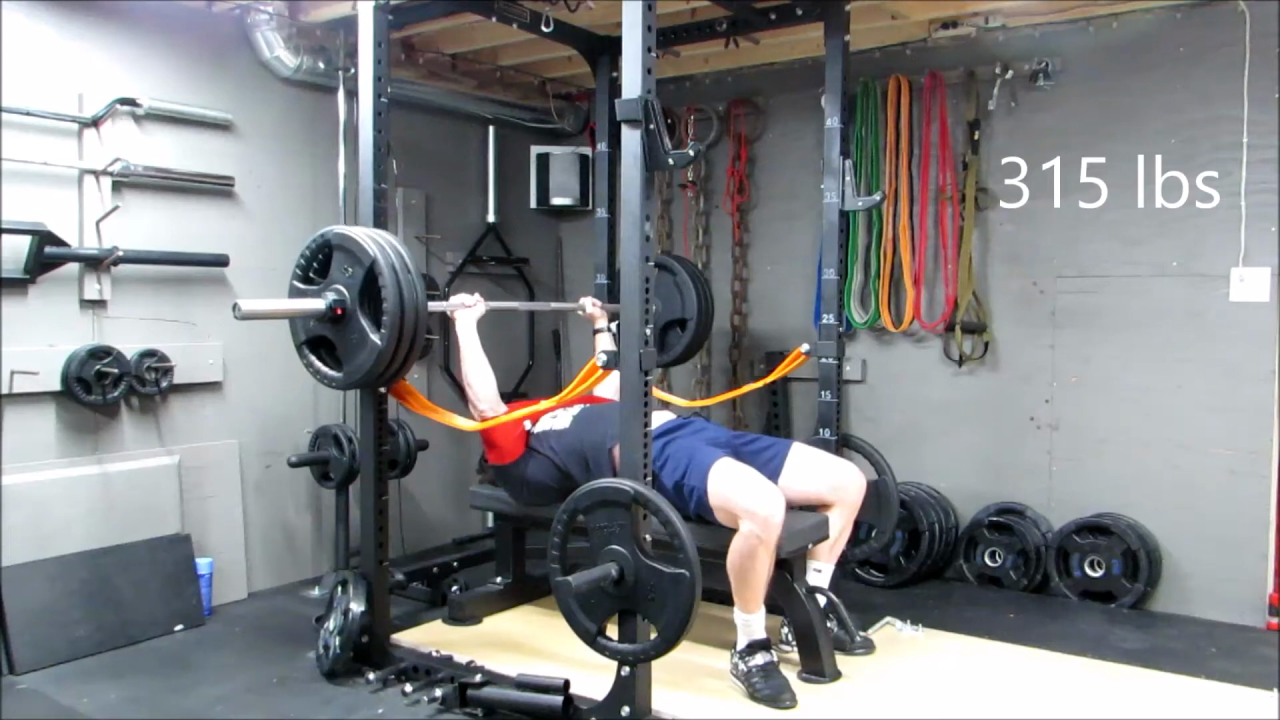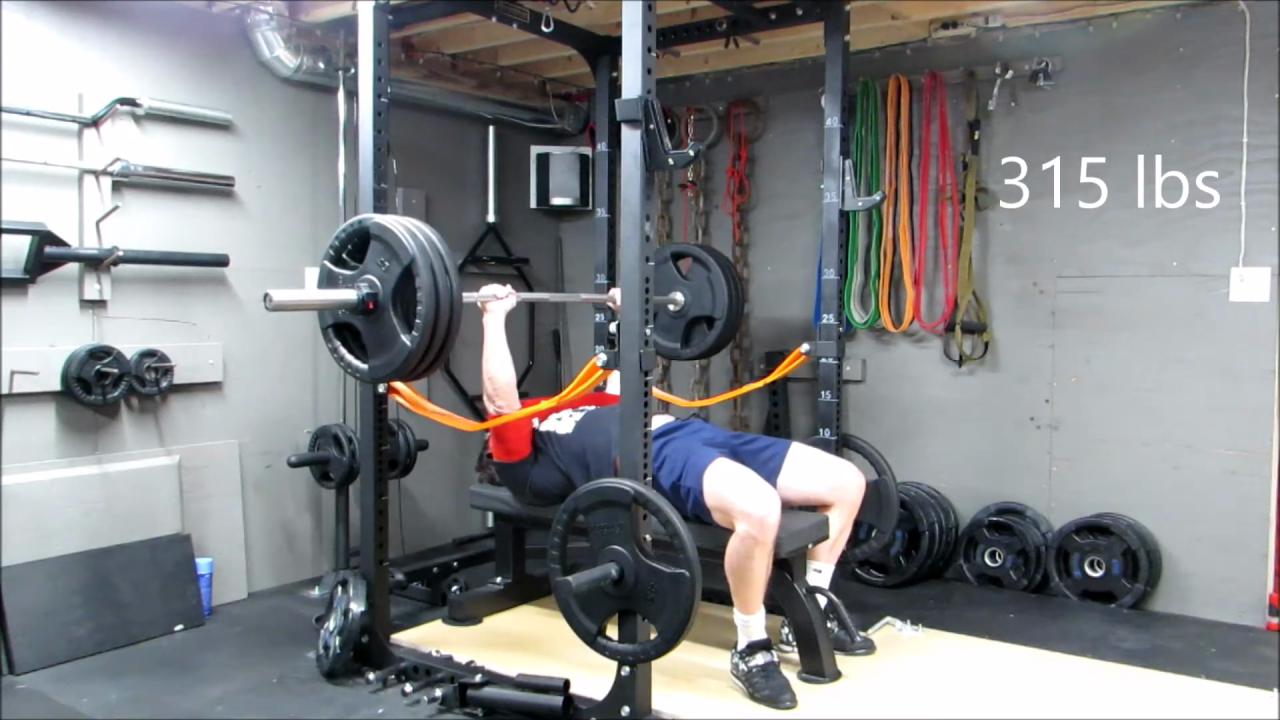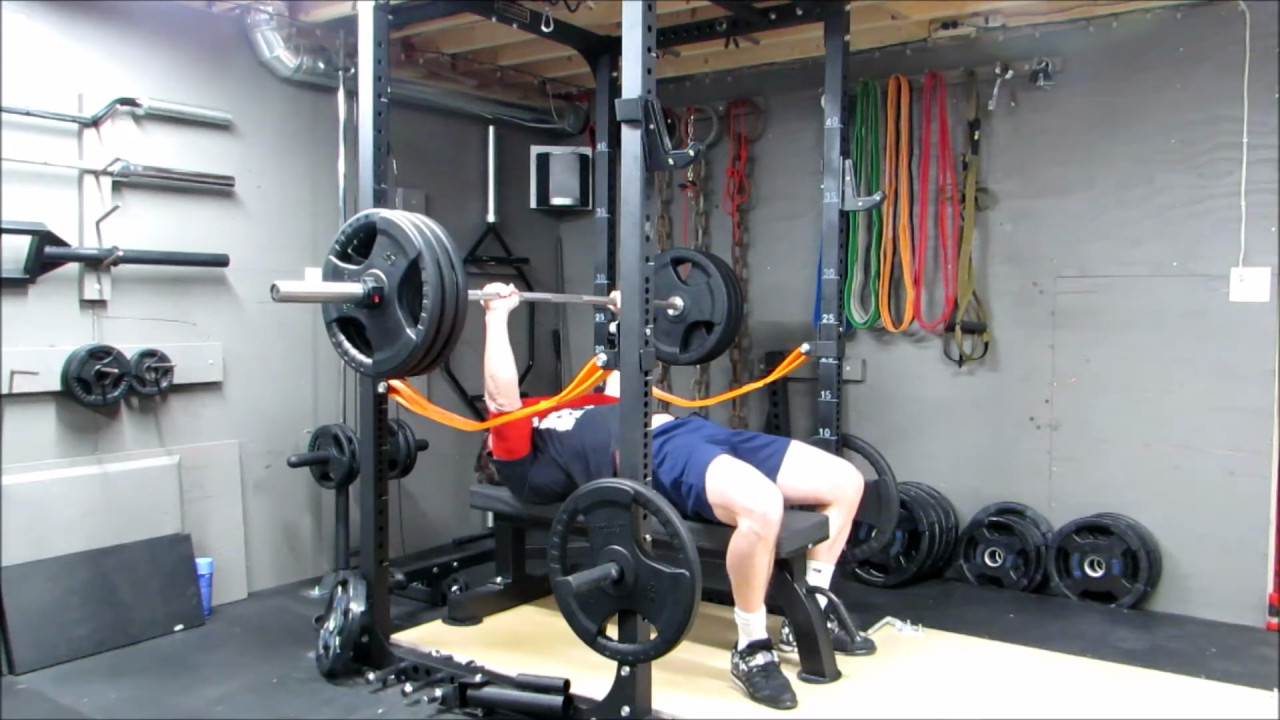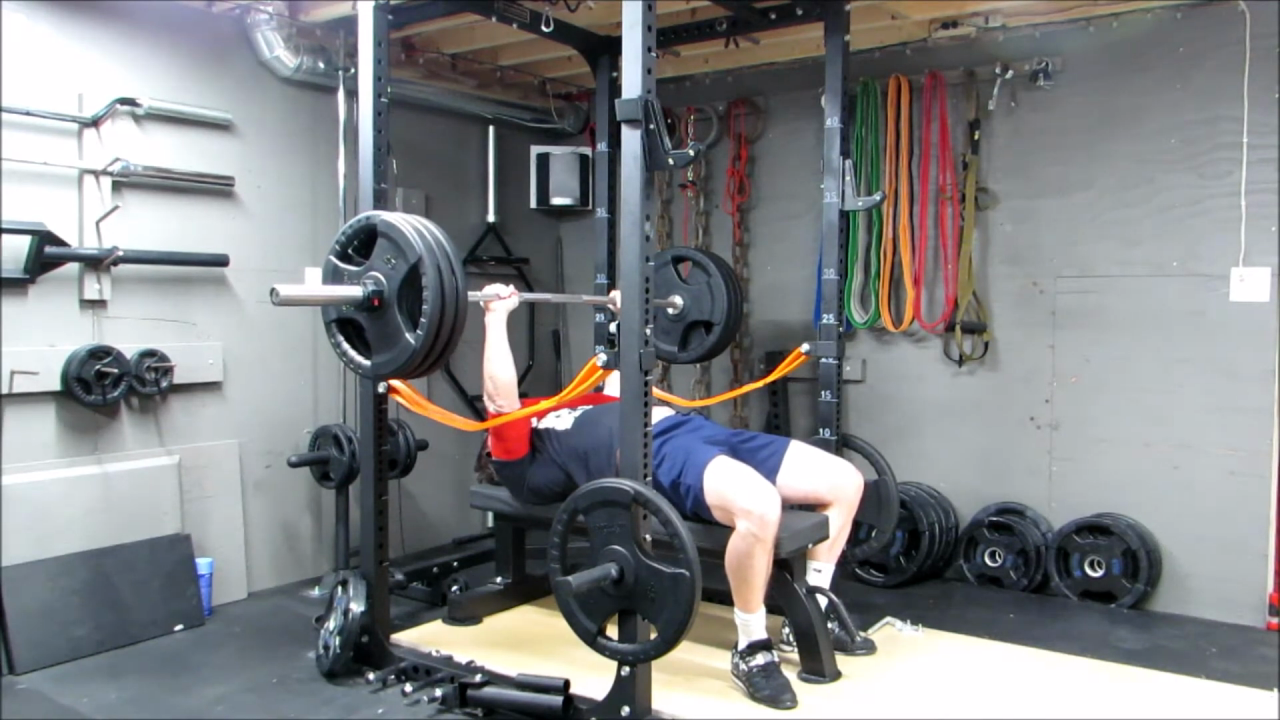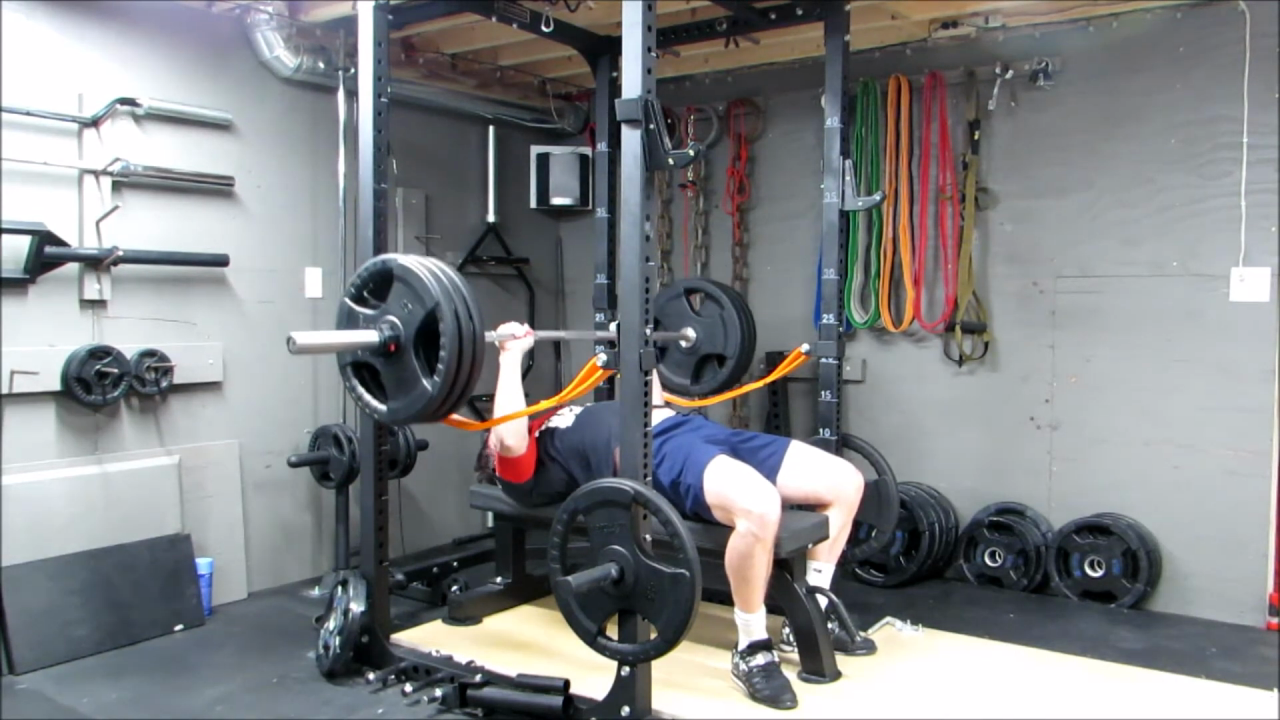
dt=1s
person 1, frame 1
left shoulder: (566, 417)
right shoulder: (521, 463)
left elbow: (612, 384)
right elbow: (484, 404)
left wrist: (600, 325)
right wrist: (466, 324)
left knee: (847, 483)
right knee: (762, 509)
right ankle: (750, 652)
person 1, frame 2
left shoulder: (572, 413)
right shoulder: (525, 467)
right elbow: (500, 400)
right wrist: (494, 318)
left knee: (846, 484)
right knee: (757, 510)
right ankle: (750, 651)
person 1, frame 3
left shoulder: (572, 417)
right shoulder: (525, 466)
right elbow: (502, 398)
right wrist: (497, 316)
left knee: (845, 483)
right knee: (760, 506)
right ankle: (751, 651)
person 1, frame 4
left shoulder: (571, 416)
right shoulder: (524, 465)
left elbow: (623, 383)
right elbow: (500, 400)
right wrist: (497, 318)
left knee: (845, 482)
right knee: (757, 508)
right ankle: (751, 651)
person 1, frame 5
left shoulder: (575, 425)
right shoulder: (530, 465)
left elbow: (650, 408)
right elbow: (511, 441)
right wrist: (510, 357)
left knee: (845, 484)
right knee: (757, 508)
right ankle: (751, 652)
